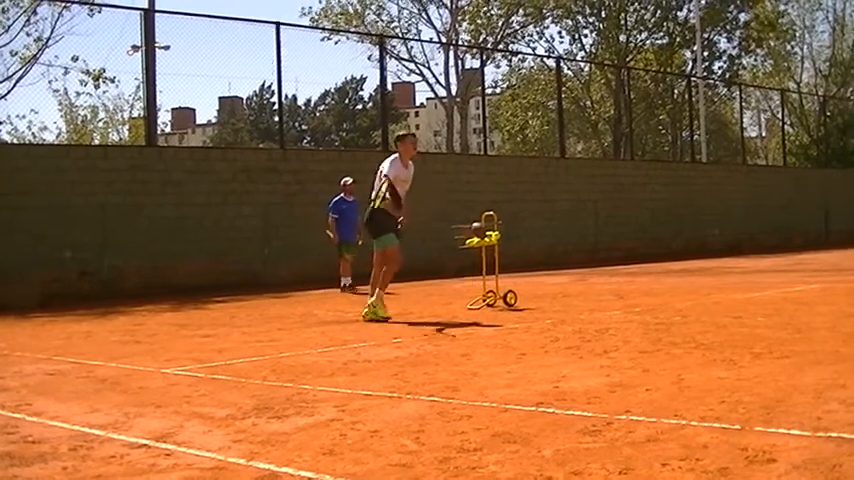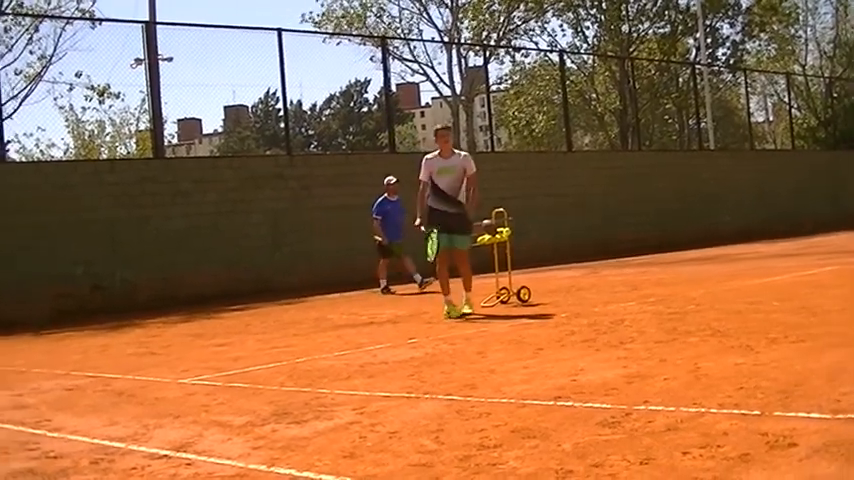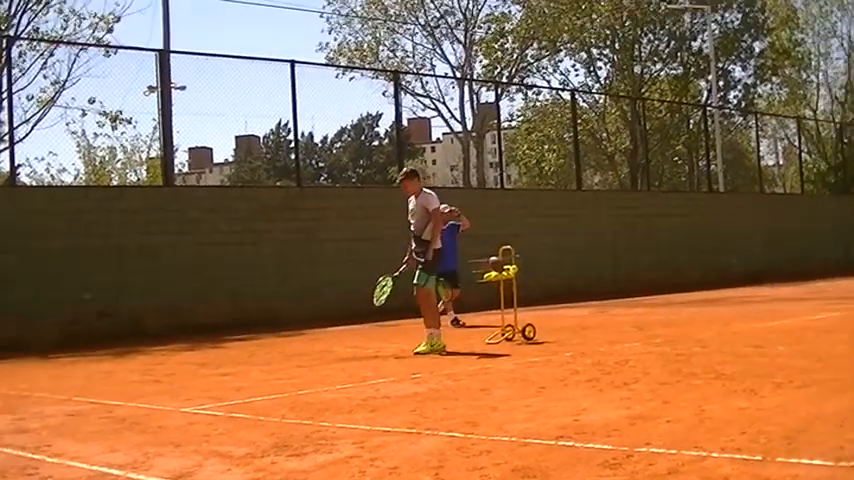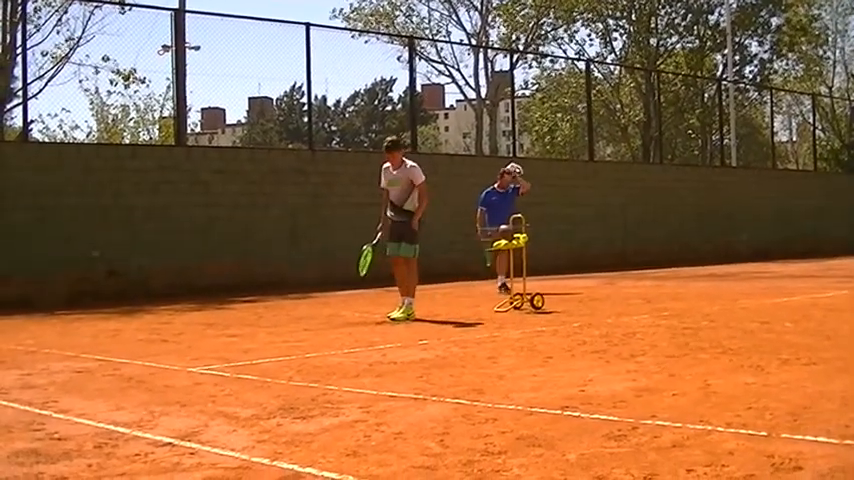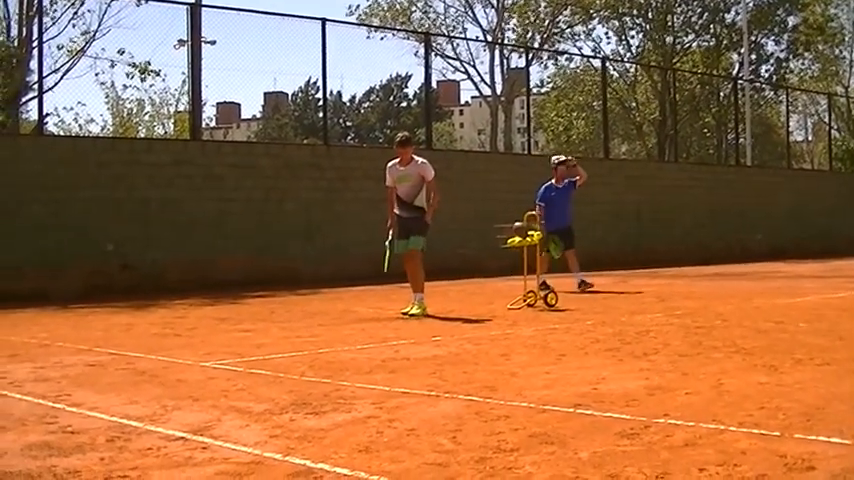
dt=1s
person 1, frame 1
left shoulder: (410, 167)
right shoulder: (391, 163)
right elbow: (385, 181)
left wrist: (403, 216)
right wrist: (383, 195)
left hip: (392, 217)
right hip: (379, 215)
left knee: (381, 264)
right knee: (395, 261)
left ankle: (371, 308)
right ankle: (376, 302)
person 1, frame 2
left shoulder: (464, 158)
right shoulder: (429, 160)
left elbow: (473, 185)
right elbow: (423, 188)
left wrist: (470, 210)
right wrist: (420, 215)
left hip: (458, 213)
right hip: (437, 214)
left knee: (461, 259)
right knee: (442, 259)
left ankle: (467, 301)
right ankle: (448, 304)
person 1, frame 3
left shoulder: (428, 196)
right shoulder: (411, 200)
left elbow: (438, 221)
left wrist: (430, 247)
right wrist: (411, 253)
left hip: (430, 252)
right hip: (419, 252)
left knee: (421, 293)
right knee: (428, 296)
left ankle: (432, 339)
right ankle: (434, 340)
person 1, frame 4
left shoulder: (412, 168)
right shoulder: (385, 169)
left elbow: (424, 195)
left wrist: (415, 218)
right wrist: (383, 220)
left hip: (409, 221)
right hip: (394, 221)
left knee: (409, 262)
right knee: (396, 263)
left ankle: (409, 307)
right ankle: (403, 303)
person 1, frame 5
left shoulder: (422, 165)
right shoulder: (391, 167)
left elbow: (434, 191)
left wrist: (429, 214)
right wrist: (391, 218)
left hip: (419, 217)
right hip: (401, 218)
left knee: (414, 257)
right knee: (407, 260)
left ankle: (420, 302)
right ankle: (415, 301)
person 2, frame 1
left shoulder: (354, 202)
right shoulder: (337, 202)
right elbow: (331, 220)
left wrist: (359, 233)
right wrist: (334, 235)
left hip: (351, 237)
right hip: (341, 237)
left knee: (348, 260)
right knee: (346, 258)
left ankle: (345, 284)
right ankle: (347, 283)
person 2, frame 2
left shoulder: (398, 201)
right shoulder: (380, 203)
right elbow: (376, 222)
left wrist: (402, 234)
right wrist: (382, 237)
left hip: (398, 238)
right hip: (386, 239)
left knee: (406, 258)
right knee: (384, 261)
left ankle: (420, 281)
right ankle: (383, 286)
person 2, frame 3
left shoulder: (452, 227)
left elbow: (467, 225)
left wrist: (458, 215)
left hip: (452, 267)
right hip: (440, 268)
left knee: (456, 291)
left ankle: (438, 309)
right ankle: (452, 317)
person 2, frame 4
left shoulder: (512, 190)
right shoulder: (488, 194)
left elbow: (527, 187)
right elbow: (481, 213)
left wrist: (516, 177)
right wrist: (480, 229)
left hip: (508, 230)
right hip: (495, 231)
left knee: (504, 255)
right knee: (503, 253)
left ankle: (501, 282)
right ankle: (501, 281)
person 2, frame 5
left shoulder: (569, 185)
right shoulder: (546, 189)
left elbow: (583, 177)
right elbow: (539, 210)
left wrist: (574, 165)
right wrist: (540, 227)
left hip: (566, 227)
right hip: (550, 229)
left knee: (571, 253)
right knee: (546, 255)
left ankle: (580, 282)
right ankle: (541, 281)
